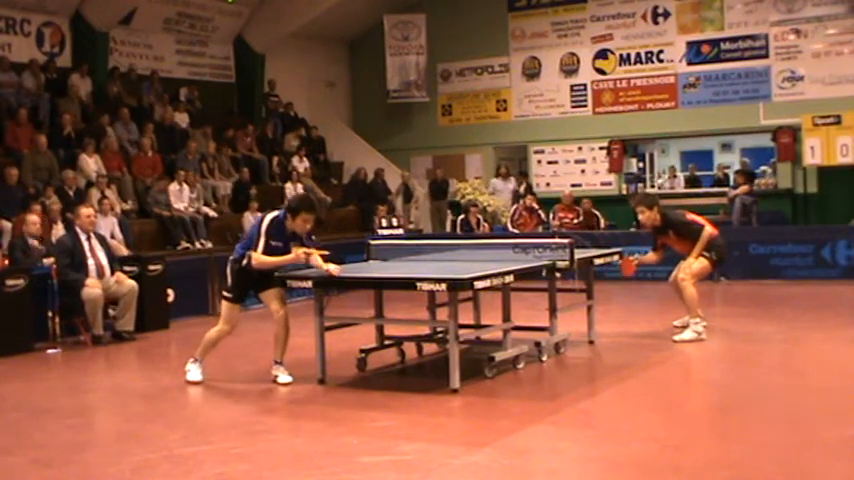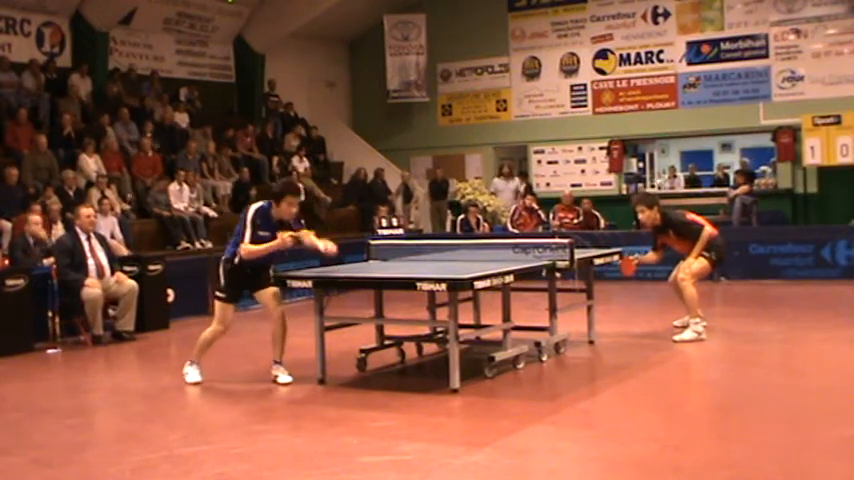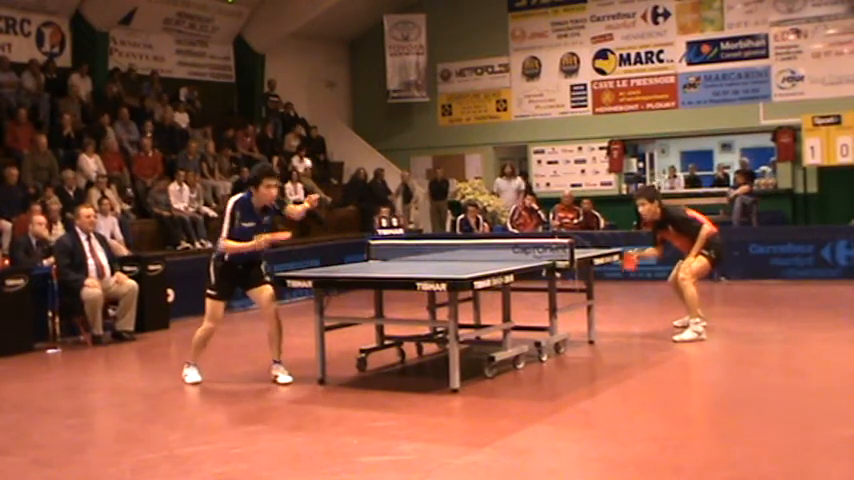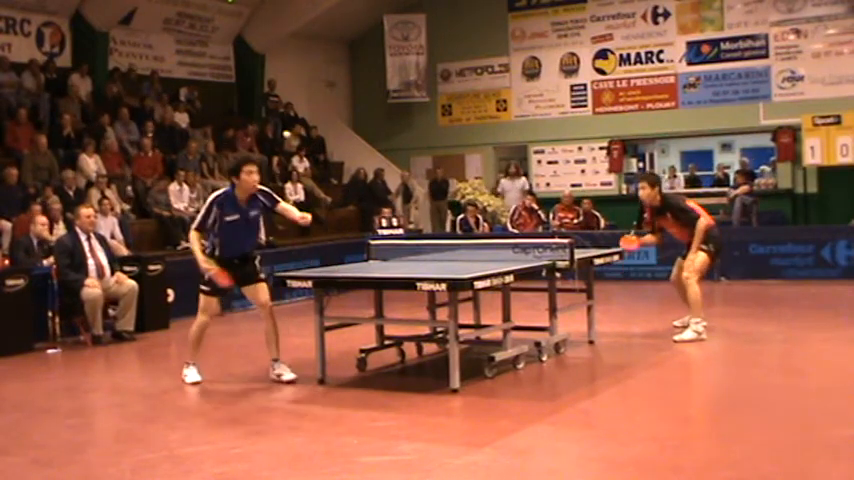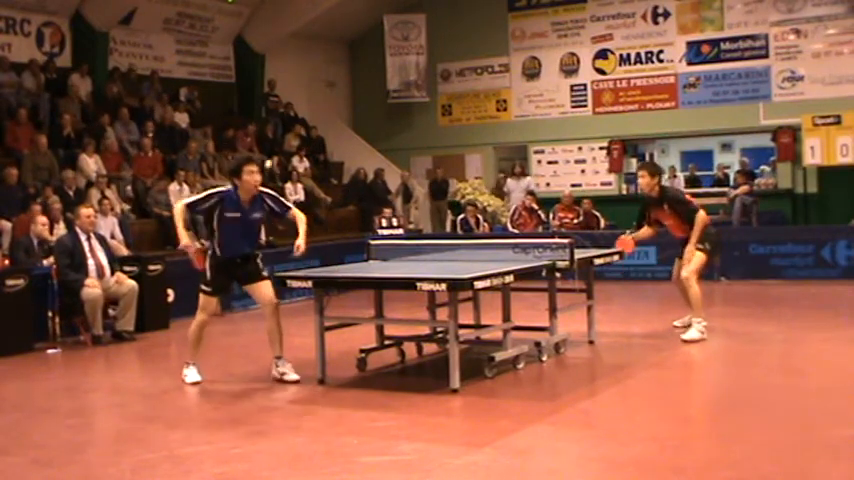
dt=0.2s
person 1, frame 1
left shoulder: (302, 227)
right shoulder: (269, 222)
left elbow: (310, 254)
right elbow: (257, 261)
left wrist: (324, 266)
right wrist: (291, 258)
left hip: (267, 271)
right hip: (242, 267)
left knee: (281, 313)
right knee: (226, 327)
left ankle: (278, 366)
right ankle: (195, 362)
person 1, frame 2
left shoulder: (290, 215)
right shoulder: (256, 212)
left elbow: (305, 237)
right elbow: (245, 251)
left wrist: (320, 244)
right wrist: (278, 244)
left hip: (260, 268)
right hip: (234, 267)
left knee: (278, 312)
right knee: (220, 326)
left ankle: (278, 366)
right ankle: (193, 364)
person 1, frame 3
left shoulder: (271, 202)
right shoulder: (236, 204)
left elbow: (293, 213)
right elbow: (223, 244)
left wrist: (306, 206)
right wrist: (252, 245)
left hip: (252, 265)
right hip: (225, 265)
left knee: (272, 311)
right knee: (211, 323)
left ankle: (276, 366)
right ankle: (190, 365)
person 1, frame 4
left shoulder: (260, 194)
right shoulder: (218, 200)
left elbow: (284, 207)
right elbow: (195, 232)
left wrist: (300, 216)
right wrist: (200, 257)
left hip: (247, 260)
right hip: (218, 261)
left knee: (267, 308)
right knee: (205, 316)
left ankle: (276, 364)
right ankle: (190, 365)
person 1, frame 5
left shoulder: (265, 197)
right shoulder: (220, 197)
left elbow: (297, 215)
right elbow: (181, 206)
left wrist: (301, 238)
right wrist: (183, 235)
left hip: (249, 259)
right hip: (220, 260)
left knee: (271, 304)
right knee: (204, 316)
left ankle: (279, 363)
right ankle: (190, 365)
person 2, frame 1
left shoulder: (674, 220)
right shoulder: (657, 228)
left elbow: (707, 230)
right elbow: (657, 255)
left wrist: (692, 257)
right wrist: (639, 260)
left hip: (712, 247)
right hip: (696, 250)
left knee: (685, 277)
right knee: (675, 280)
left ankle: (697, 327)
right ankle: (696, 316)
person 2, frame 2
left shoulder: (675, 220)
right shoulder: (657, 228)
left elbow: (706, 231)
right elbow: (657, 255)
left wrist: (692, 257)
right wrist: (639, 260)
left hip: (712, 247)
right hip: (696, 250)
left knee: (684, 277)
right knee: (675, 280)
left ankle: (696, 328)
right ankle: (696, 316)
person 2, frame 3
left shoulder: (674, 215)
right shoulder: (656, 223)
left elbow: (706, 229)
right elbow: (657, 250)
left wrist: (691, 257)
right wrist: (639, 254)
left hip: (711, 246)
right hip: (695, 248)
left knee: (685, 277)
right knee: (674, 280)
left ankle: (697, 327)
right ankle: (696, 316)
person 2, frame 4
left shoulder: (673, 203)
right shoulder: (654, 210)
left elbow: (702, 221)
right elbow: (655, 237)
left wrist: (692, 253)
right wrist: (638, 241)
left hip: (708, 238)
right hip: (694, 242)
left knee: (689, 276)
right knee: (676, 279)
left ankle: (697, 327)
right ankle: (696, 316)
person 2, frame 5
left shoulder: (672, 195)
right shoulder: (651, 202)
left elbow: (701, 215)
right elbow: (651, 228)
left wrist: (692, 245)
right wrist: (632, 236)
left hip: (703, 237)
right hip: (688, 239)
left knee: (687, 276)
right knee: (678, 279)
left ankle: (699, 327)
right ankle: (696, 316)
person 3, frame 1
left shoulder: (100, 238)
right shoulder: (65, 242)
left elbow: (112, 260)
right elbow: (63, 271)
left wrist: (117, 271)
right wrist: (85, 280)
left hip: (108, 280)
right hip: (85, 284)
left knee: (131, 286)
right knee: (95, 294)
left ankle: (122, 329)
right ankle: (97, 334)
person 3, frame 2
left shoulder: (100, 238)
right shoulder: (65, 241)
left elbow: (112, 260)
right elbow: (63, 271)
left wrist: (117, 271)
right wrist: (84, 280)
left hip: (108, 280)
right hip: (84, 284)
left knee: (131, 286)
right knee: (95, 294)
left ankle: (122, 329)
right ankle: (97, 334)
person 3, frame 3
left shoulder: (100, 238)
right shoulder: (65, 242)
left elbow: (112, 260)
right elbow: (63, 271)
left wrist: (117, 272)
right wrist: (84, 280)
left hip: (108, 281)
right hip: (84, 284)
left knee: (131, 286)
right knee: (95, 294)
left ankle: (122, 329)
right ankle: (97, 334)
person 3, frame 4
left shoulder: (100, 238)
right shoulder: (65, 242)
left elbow: (112, 260)
right elbow: (63, 272)
left wrist: (117, 272)
right wrist: (84, 280)
left hip: (108, 281)
right hip: (85, 284)
left knee: (131, 286)
right knee: (95, 294)
left ankle: (122, 329)
right ankle: (97, 334)
person 3, frame 5
left shoulder: (100, 238)
right shoulder: (65, 242)
left elbow: (112, 260)
right elbow: (63, 272)
left wrist: (117, 272)
right wrist: (84, 280)
left hip: (108, 281)
right hip: (85, 284)
left knee: (131, 286)
right knee: (95, 294)
left ankle: (122, 329)
right ankle: (97, 334)
